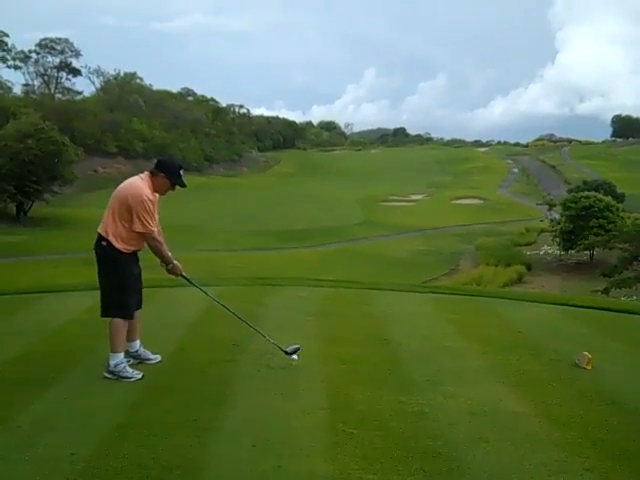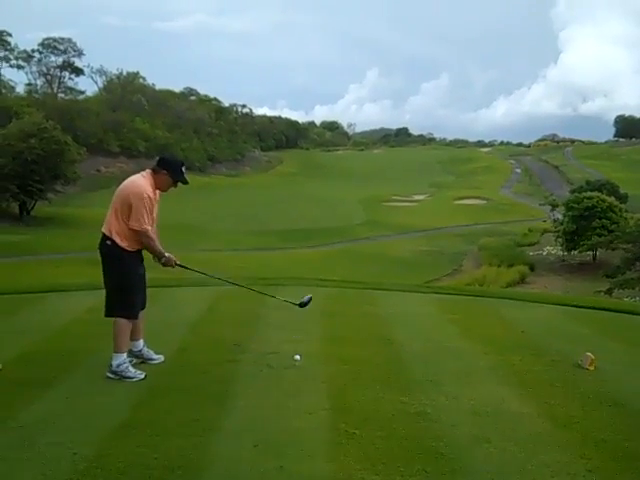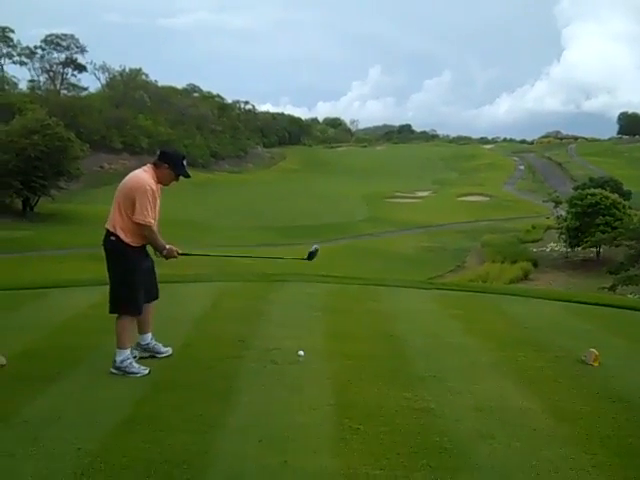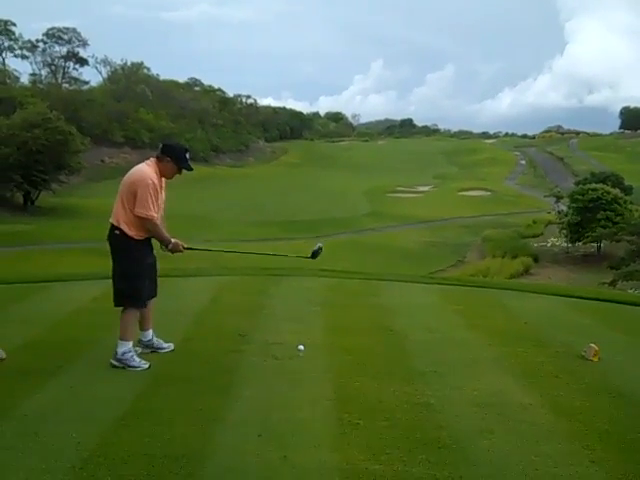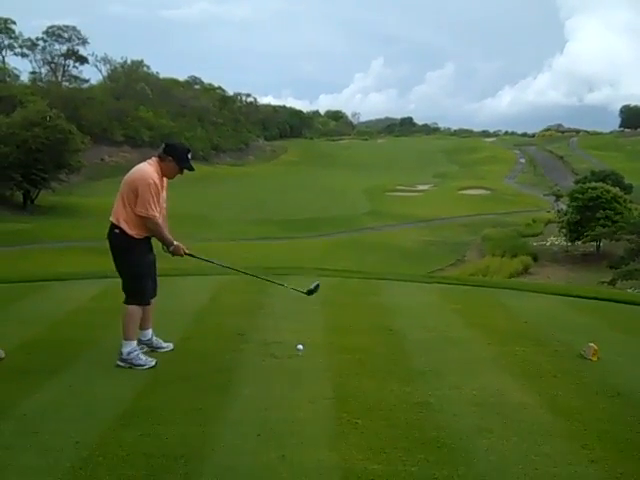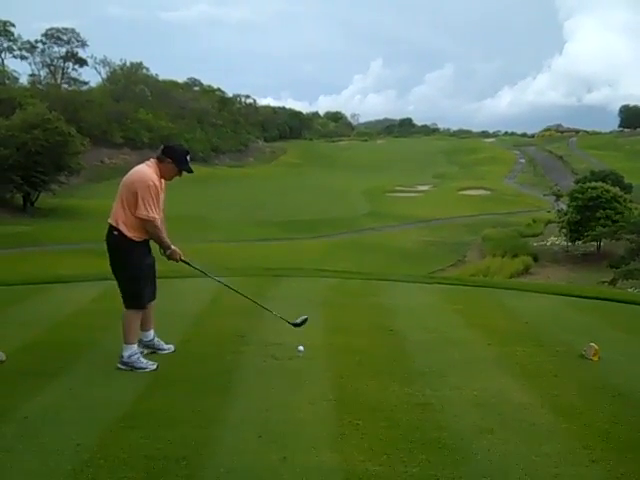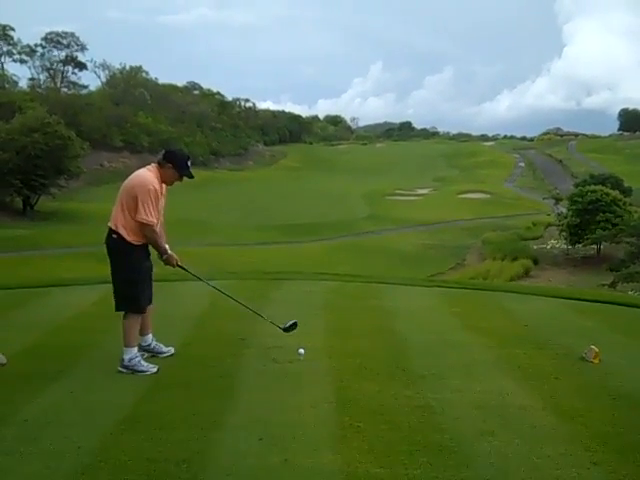
dt=0.2s
person 1, frame 1
left shoulder: (147, 187)
right shoulder: (141, 194)
left elbow: (155, 228)
right elbow: (150, 237)
left wrist: (169, 256)
right wrist: (169, 262)
left hip: (125, 249)
right hip: (113, 250)
left knee: (133, 303)
right knee: (121, 308)
left ankle: (133, 349)
right ankle: (115, 364)
person 1, frame 2
left shoulder: (149, 185)
right shoulder: (142, 191)
left elbow: (148, 226)
right elbow: (143, 233)
left wrist: (161, 253)
right wrist: (162, 256)
left hip: (128, 248)
right hip: (118, 250)
left knee: (137, 303)
right knee: (126, 307)
left ankle: (136, 349)
right ankle: (118, 363)
person 1, frame 3
left shoulder: (151, 180)
right shoulder: (145, 184)
left elbow: (150, 222)
right elbow: (145, 226)
left wrist: (160, 246)
right wrist: (163, 248)
left hip: (134, 244)
right hip: (123, 246)
left knee: (146, 295)
right knee: (129, 303)
left ankle: (145, 343)
right ankle: (122, 359)
person 1, frame 4
left shoulder: (156, 175)
right shoulder: (147, 178)
left elbow: (157, 215)
right elbow: (148, 220)
left wrist: (166, 239)
right wrist: (169, 242)
left hip: (139, 238)
right hip: (127, 239)
left knee: (146, 292)
right knee: (134, 297)
left ankle: (147, 339)
right ankle: (123, 352)
person 1, frame 5
left shoulder: (158, 175)
right shoulder: (148, 178)
left elbow: (160, 213)
right elbow: (150, 220)
left wrist: (169, 240)
right wrist: (170, 244)
left hip: (138, 236)
right hip: (126, 238)
left knee: (146, 292)
right knee: (138, 294)
left ankle: (146, 338)
right ankle: (128, 351)
person 1, frame 6
left shoulder: (156, 176)
right shoulder: (147, 179)
left elbow: (157, 216)
right elbow: (149, 222)
left wrist: (166, 244)
right wrist: (168, 248)
left hip: (136, 239)
right hip: (125, 240)
left knee: (147, 293)
right knee: (135, 298)
left ankle: (147, 338)
right ankle: (129, 355)
person 1, frame 7
left shoulder: (156, 181)
right shoulder: (148, 184)
left elbow: (157, 221)
right elbow: (148, 227)
left wrist: (165, 247)
right wrist: (165, 253)
left hip: (135, 243)
right hip: (124, 244)
left knee: (144, 297)
right knee: (134, 302)
left ankle: (147, 343)
right ankle: (129, 358)
